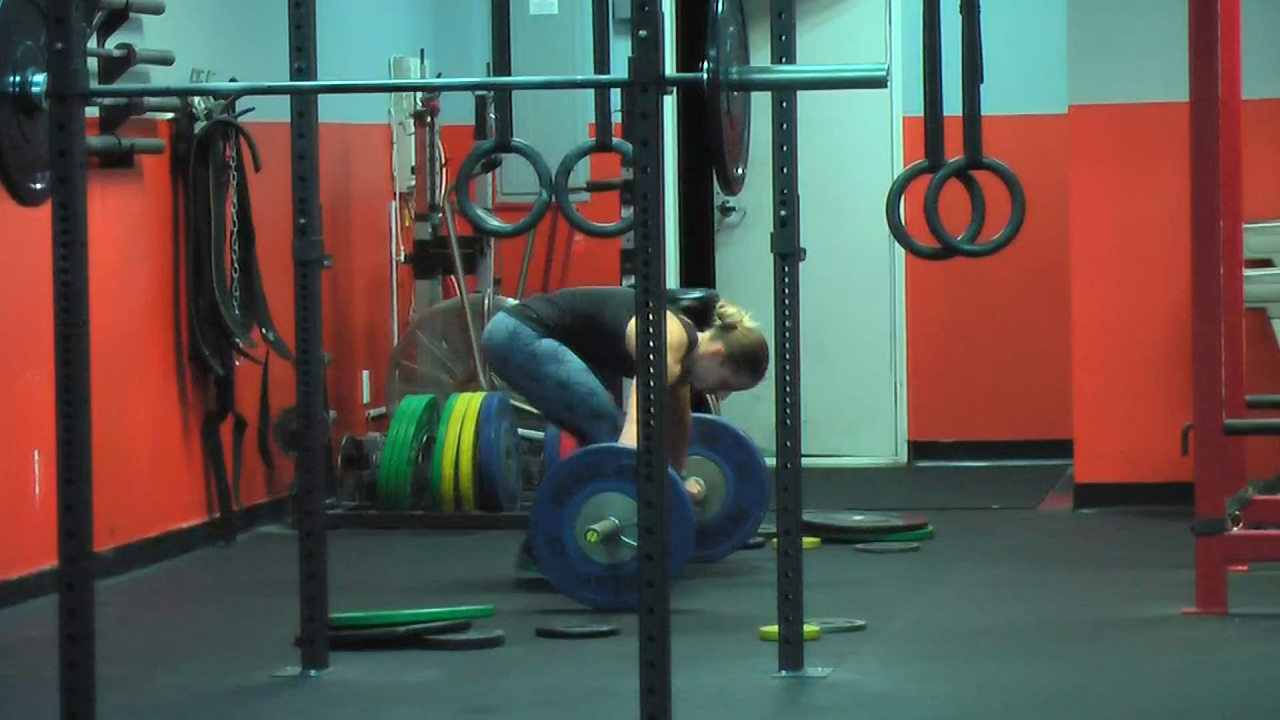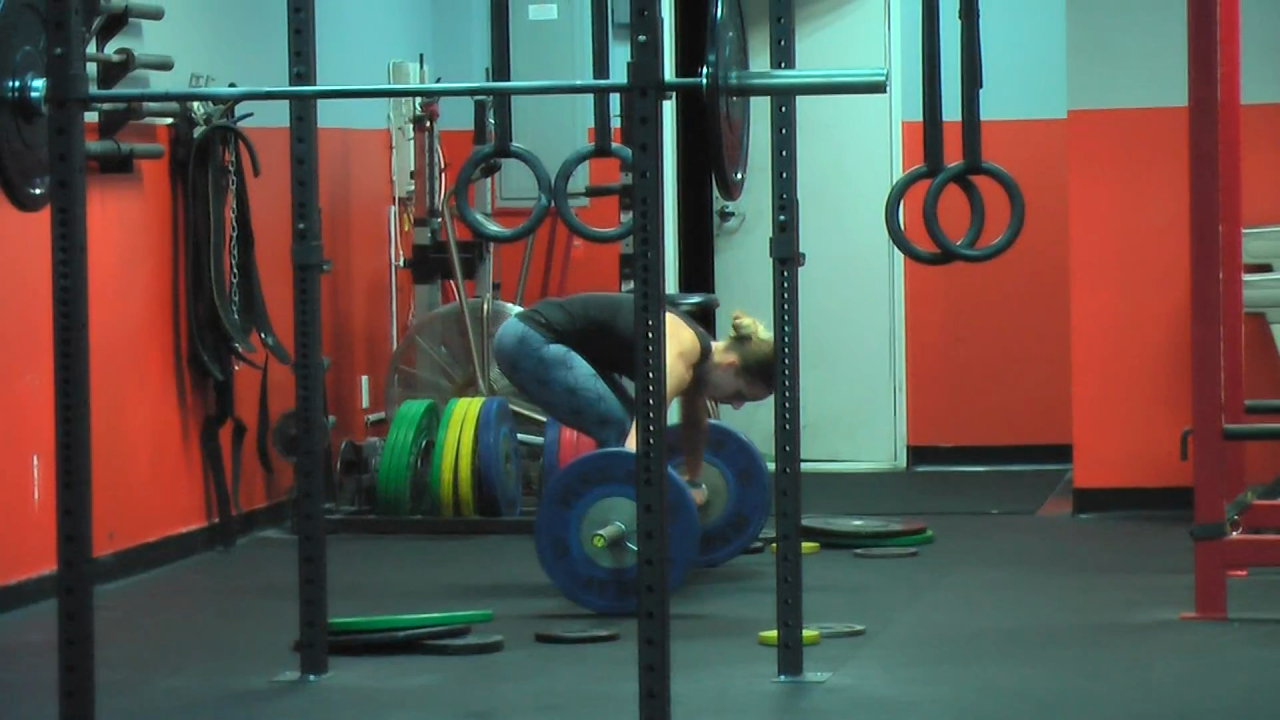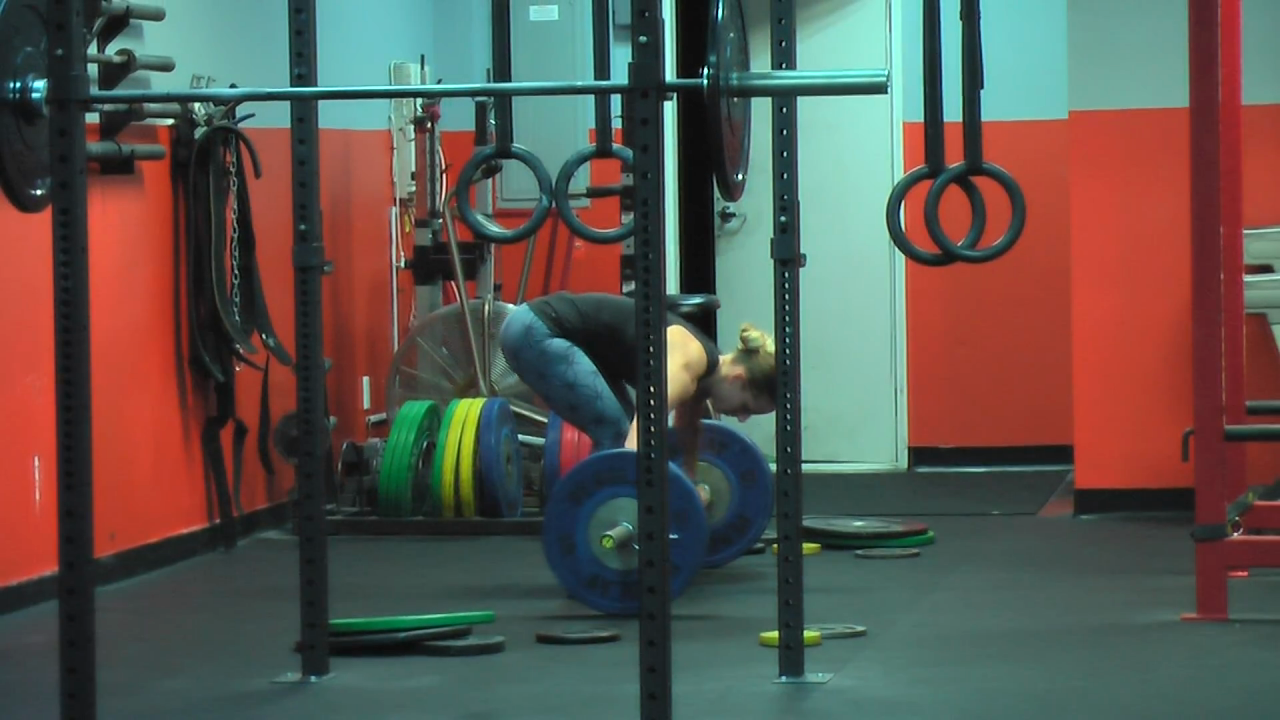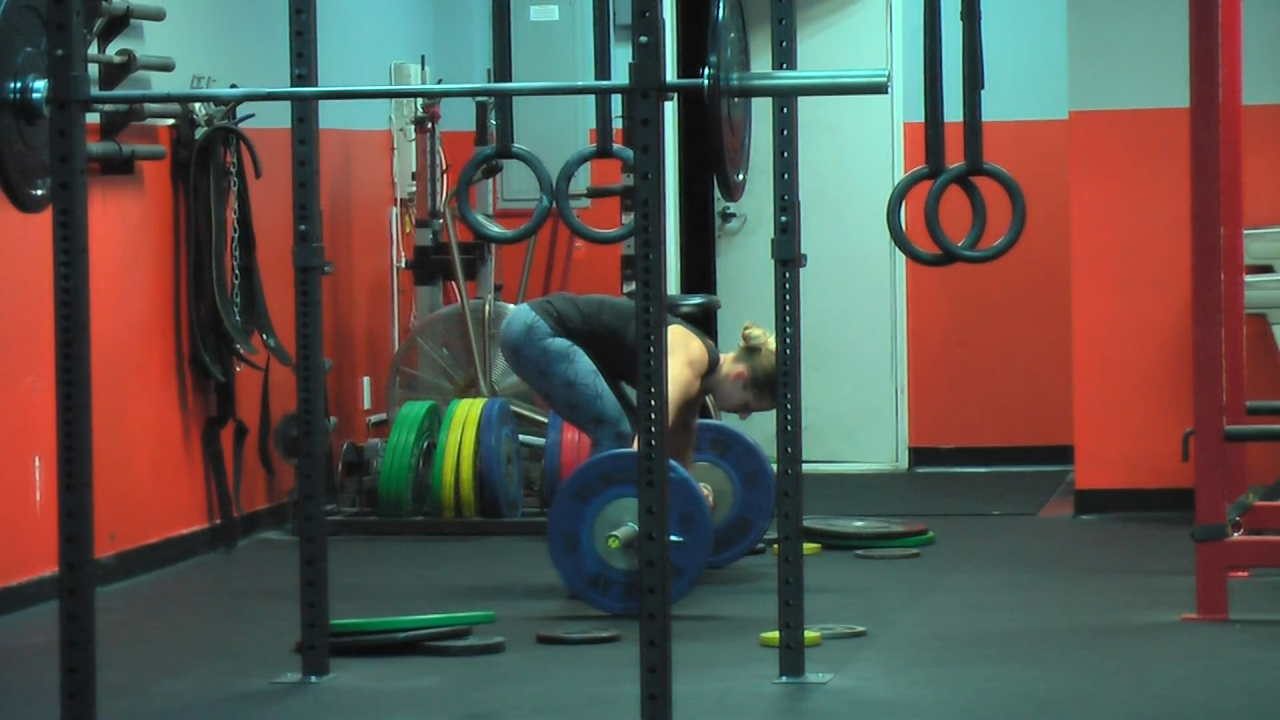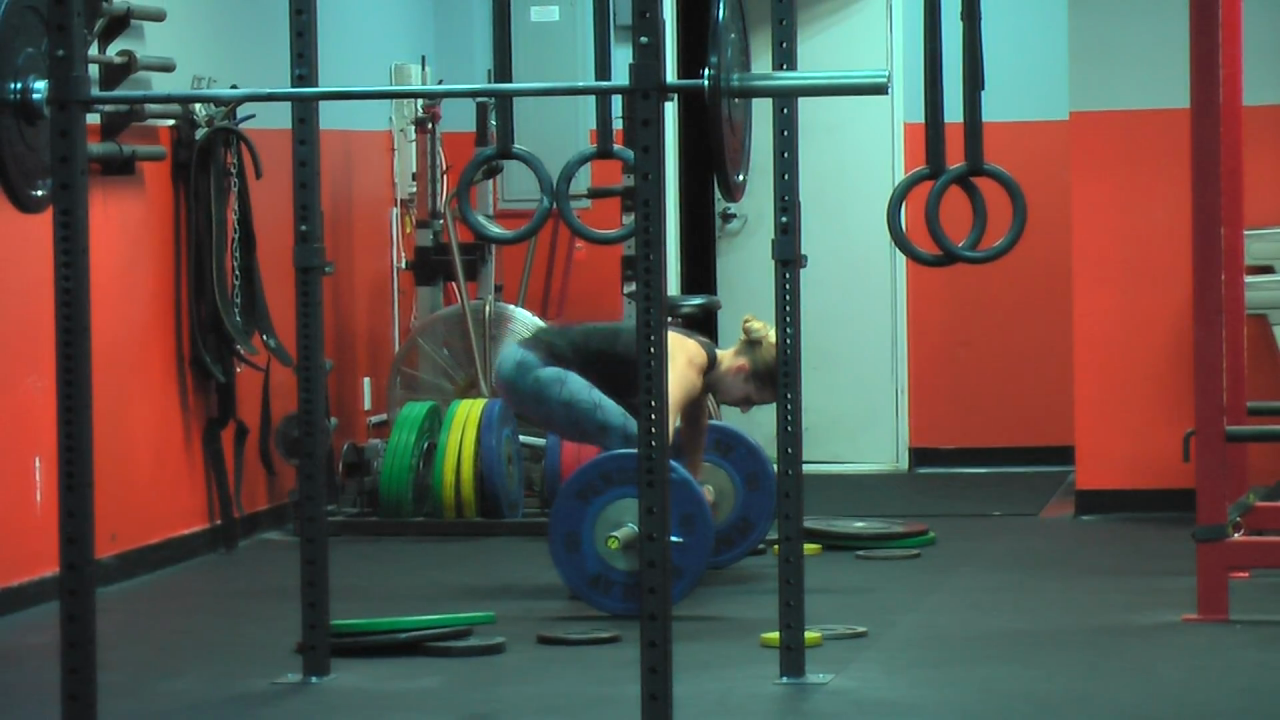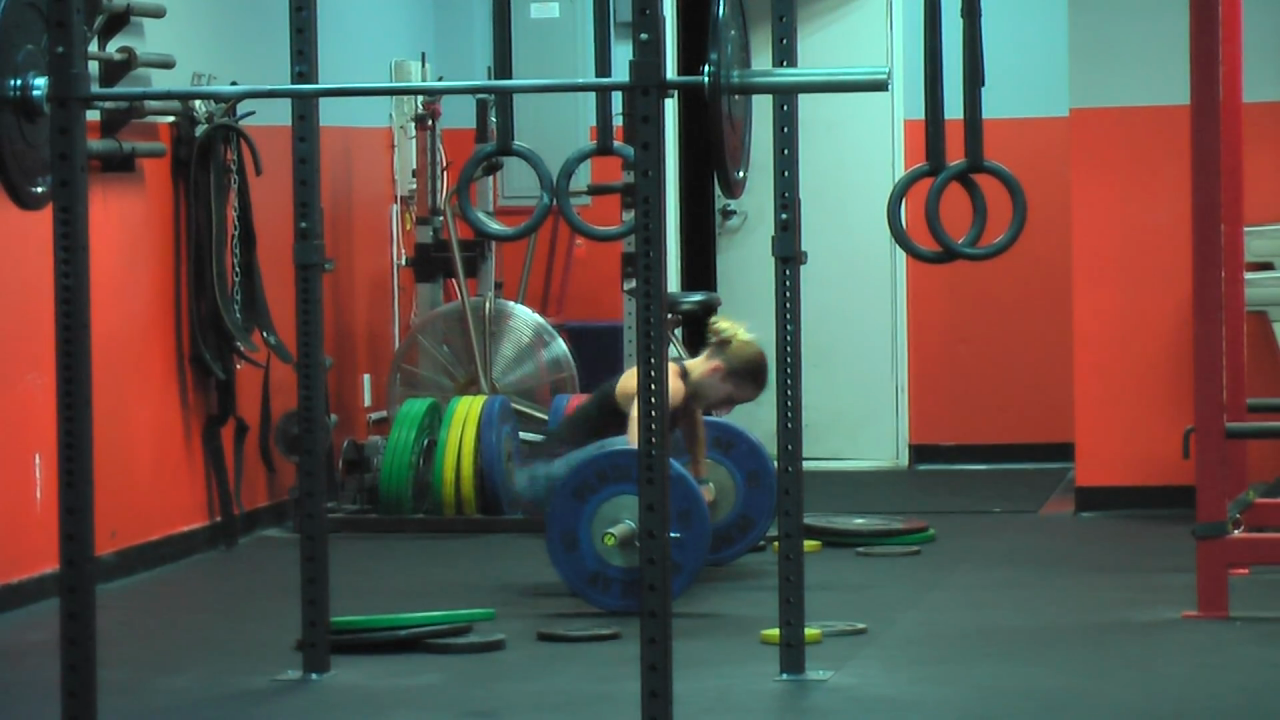
dt=0.3s
person 1, frame 1
left shoulder: (685, 340)
right shoulder: (669, 348)
left elbow: (678, 420)
right elbow: (635, 424)
left wrist: (678, 479)
left hip: (525, 336)
right hip: (517, 333)
left knee: (602, 432)
right knee: (608, 428)
person 1, frame 2
left shoulder: (699, 354)
right shoulder: (681, 351)
left elbow: (694, 423)
left wrist: (693, 482)
left hip: (537, 339)
right hip: (529, 339)
left knee: (617, 432)
right knee: (618, 434)
person 1, frame 3
left shoulder: (705, 369)
right shoulder: (688, 362)
left elbow: (688, 429)
left hip: (544, 330)
right hip: (534, 330)
left knee: (615, 432)
right knee: (614, 434)
person 1, frame 4
left shoulder: (703, 365)
right shoulder: (690, 361)
left elbow: (680, 428)
left hip: (546, 329)
right hip: (535, 330)
left knee: (617, 434)
right knee: (614, 436)
person 1, frame 5
left shoulder: (702, 364)
right shoulder: (689, 362)
left elbow: (694, 431)
left hip: (542, 366)
right hip: (527, 364)
right knee: (626, 438)
person 1, frame 6
left shoulder: (688, 380)
right shoulder: (668, 381)
left elbow: (691, 417)
right elbow: (642, 420)
left wrist: (700, 483)
right hip: (539, 478)
